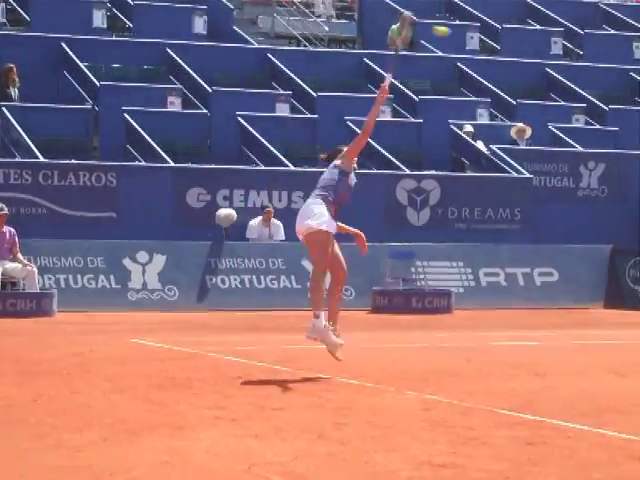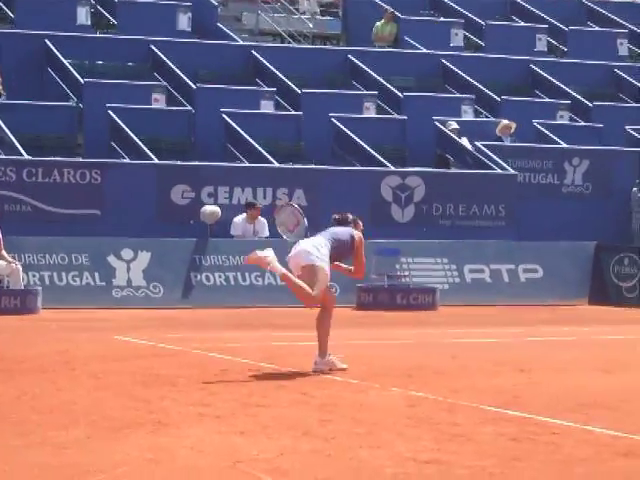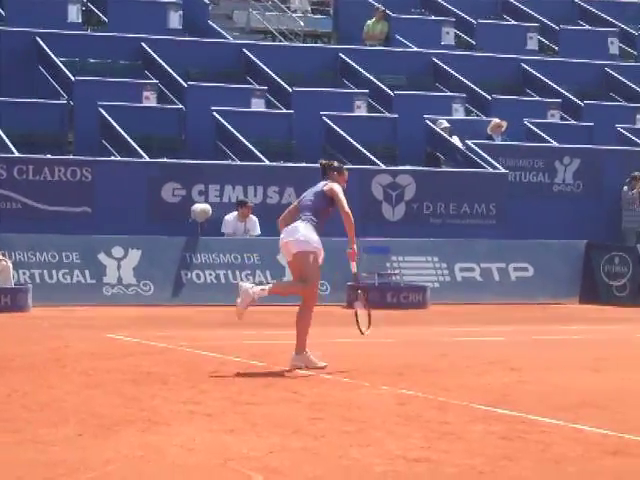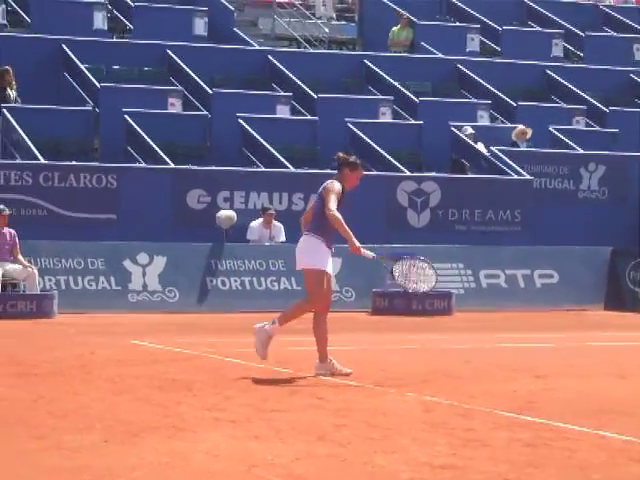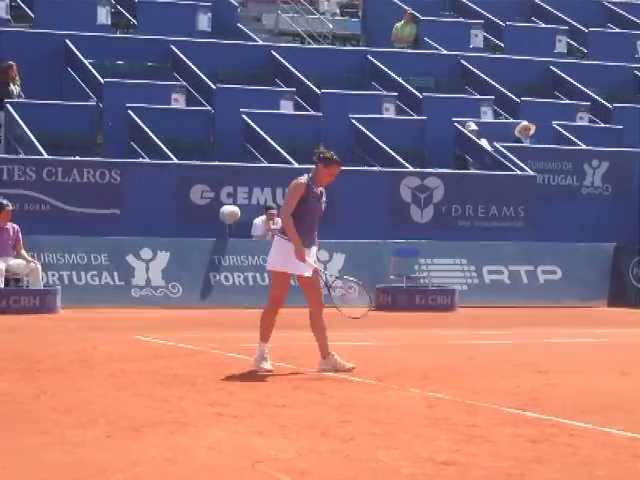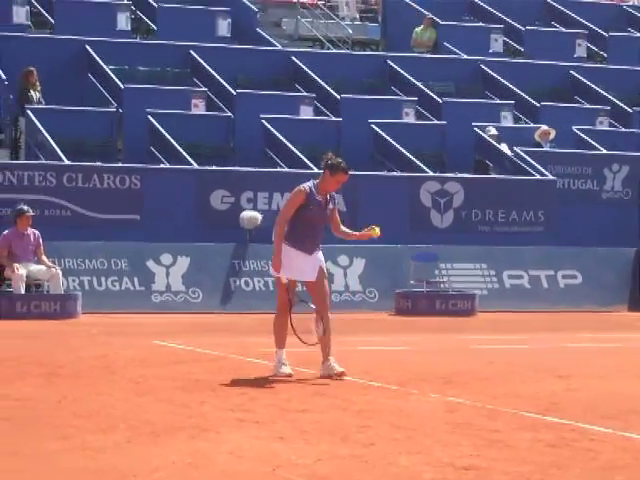
dt=0.4s
person 1, frame 1
left shoulder: (341, 180)
right shoulder: (341, 164)
right elbow: (365, 133)
left wrist: (352, 231)
right wrist: (381, 96)
left hip: (323, 219)
right hip: (316, 214)
left knee: (340, 273)
right knee: (320, 269)
left ankle: (332, 329)
right ankle: (319, 322)
person 1, frame 2
left shoulder: (332, 231)
right shoulder: (356, 236)
right elbow: (359, 272)
right wrist: (340, 267)
left hip: (300, 250)
right hip: (315, 250)
left knee: (328, 304)
right knee: (311, 298)
left ankle: (323, 358)
right ankle: (271, 262)
person 1, frame 3
left shoulder: (310, 193)
right shoulder: (331, 187)
left elbow: (282, 220)
right elbow: (346, 213)
right wrist: (352, 244)
left hip: (291, 236)
right hip: (304, 235)
left knee: (309, 298)
right knee: (310, 288)
left ankle: (300, 354)
right ankle: (255, 291)
person 1, frame 4
left shoulder: (332, 190)
right shoulder: (334, 186)
left elbow: (305, 219)
right elbow: (331, 213)
right wrist: (352, 239)
left hip: (322, 250)
right hip: (314, 247)
left knee: (323, 308)
right knee: (312, 300)
left ankle: (324, 362)
right ankle: (266, 330)
person 1, frame 5
left shoulder: (321, 192)
right shoulder: (299, 184)
right elbow: (284, 215)
left wrist: (312, 248)
right wrist: (297, 245)
left hip: (307, 252)
right hip: (286, 249)
left knee: (317, 305)
right knee: (276, 302)
left ankle: (327, 358)
right ankle: (261, 354)
person 1, frame 6
left shoulder: (332, 199)
right shoulder: (303, 191)
left elbow: (337, 228)
right elbow: (281, 221)
left wrist: (360, 235)
right wrist: (277, 254)
left hip: (314, 256)
right hip: (290, 253)
left knee: (323, 308)
right knee: (283, 309)
left ankle: (327, 362)
right ankle: (280, 360)
